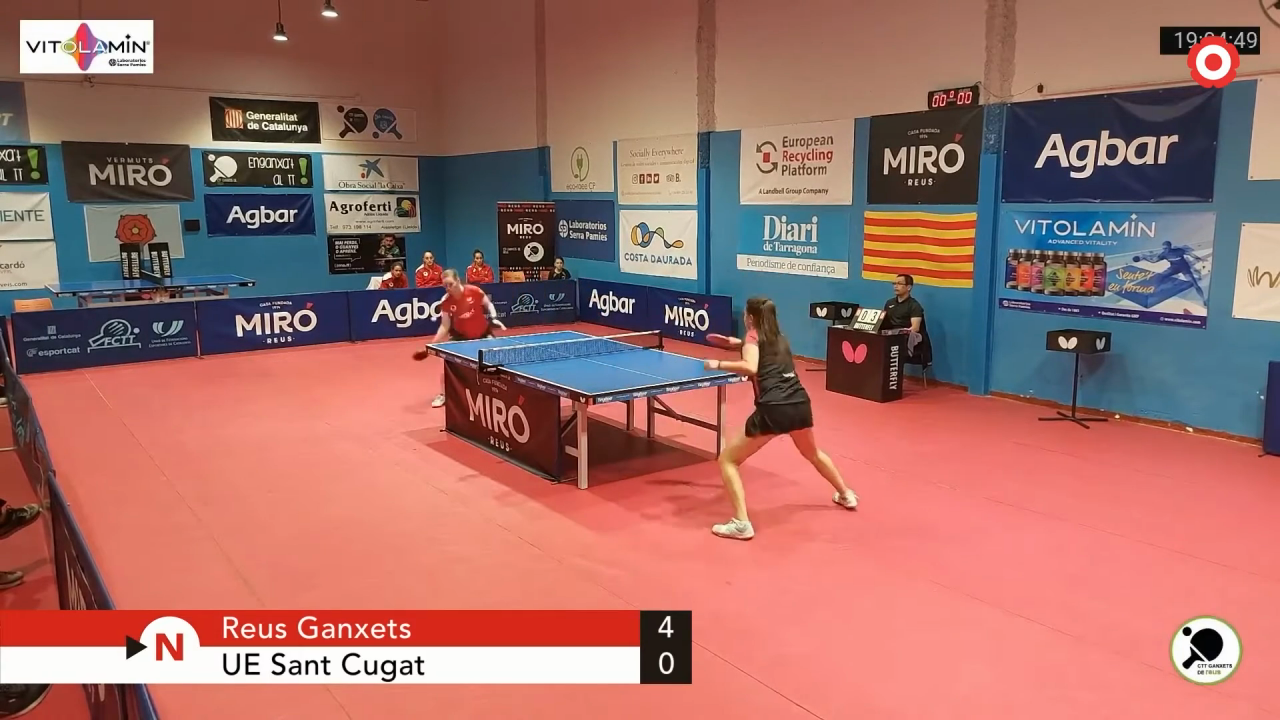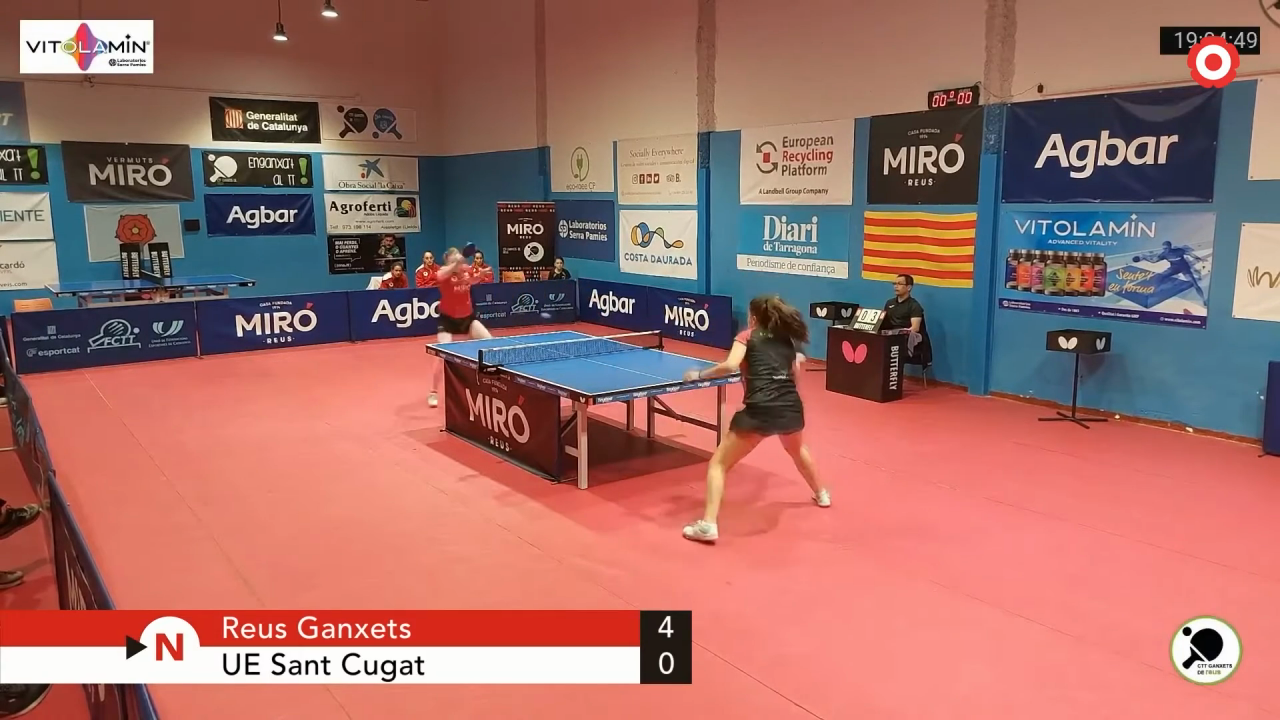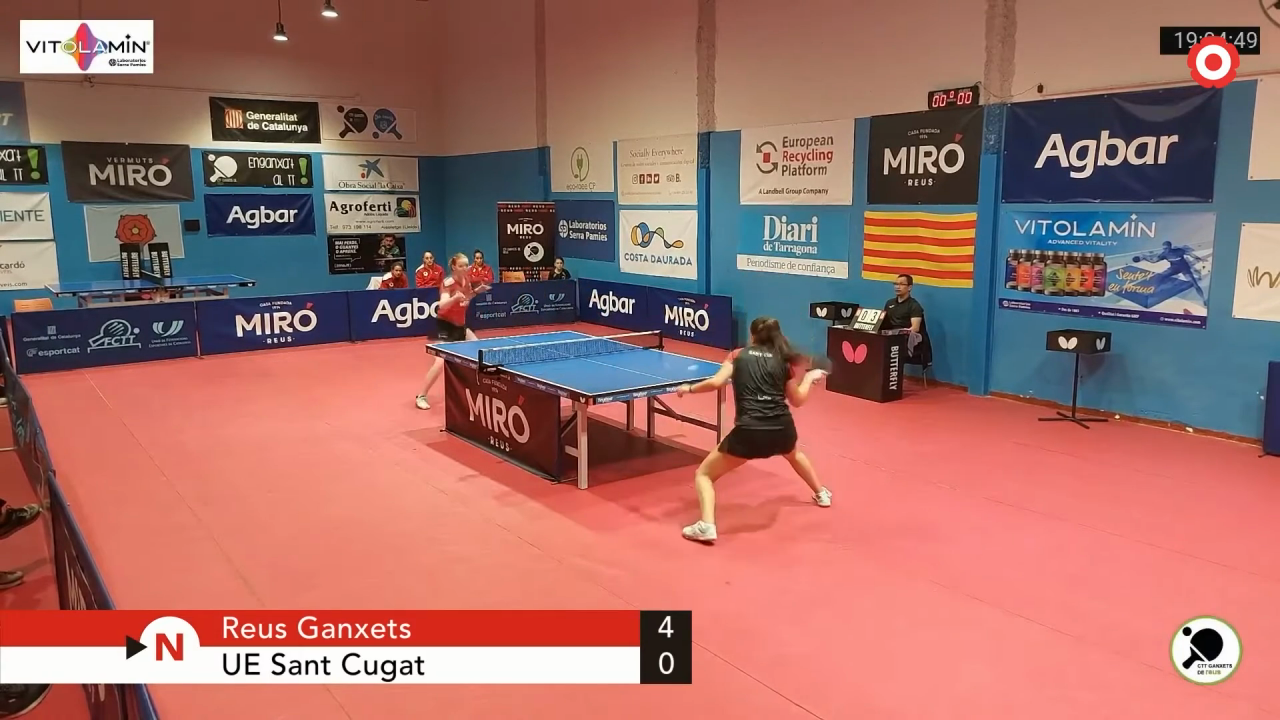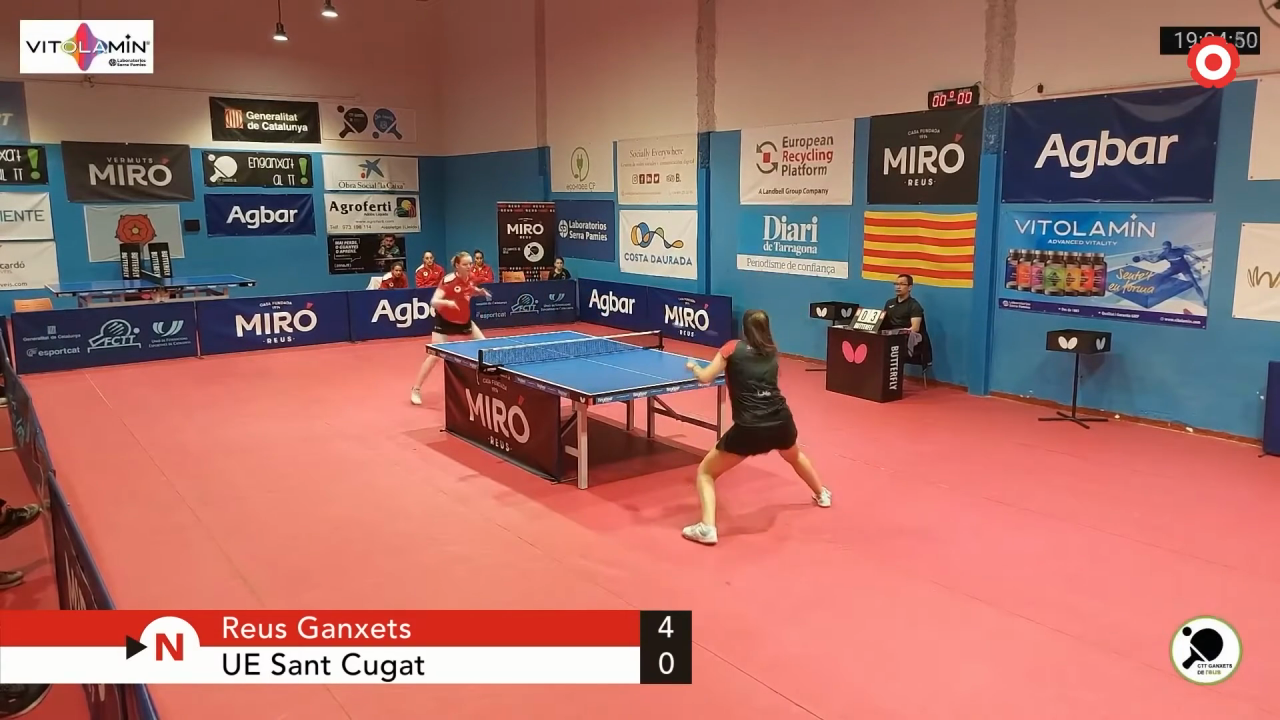
dt=0.2s
person 1, frame 1
left shoulder: (753, 335)
right shoulder: (779, 338)
left elbow: (750, 368)
left wrist: (718, 364)
right wrist: (740, 344)
left hip: (773, 410)
right hip: (800, 405)
left knee: (727, 462)
right knee: (813, 452)
left ankle: (742, 522)
right ankle: (846, 495)
person 1, frame 2
left shoulder: (748, 336)
right shoulder: (787, 339)
left elbow: (730, 365)
left wrist: (699, 374)
left hip: (759, 410)
right hip: (791, 407)
left knee: (718, 464)
right knee: (797, 449)
left ankle: (708, 525)
right ankle: (821, 493)
person 1, frame 3
left shoulder: (739, 355)
right shoulder: (785, 362)
left elbow: (717, 382)
right elbow: (797, 400)
left wrist: (690, 388)
right wrist: (810, 378)
left hip: (749, 432)
right hip: (782, 429)
left knee: (704, 474)
right knee: (794, 455)
left ankle: (706, 525)
right ankle: (821, 493)
person 1, frame 4
left shoulder: (732, 348)
right shoulder: (771, 353)
left elbow: (706, 378)
left wrist: (693, 366)
left hip: (749, 428)
right hip: (781, 422)
left knee: (705, 473)
right knee: (795, 457)
left ankle: (707, 528)
right ankle: (821, 495)
